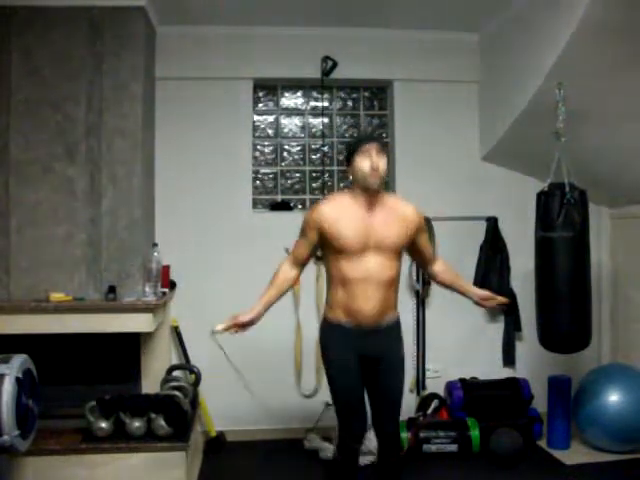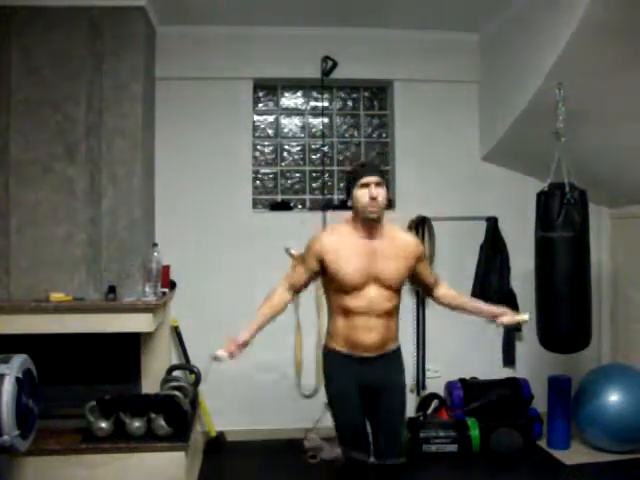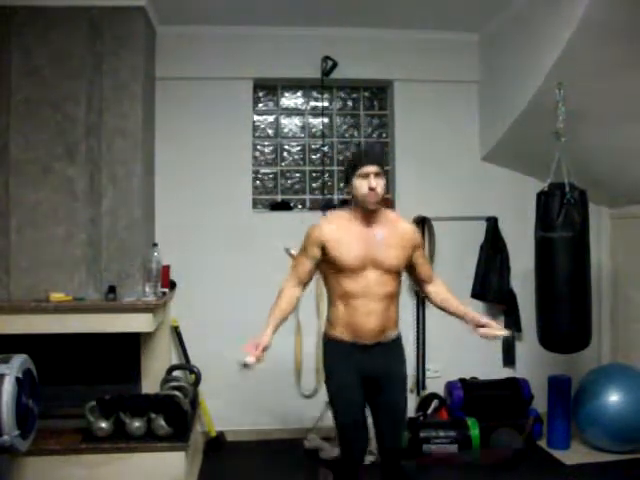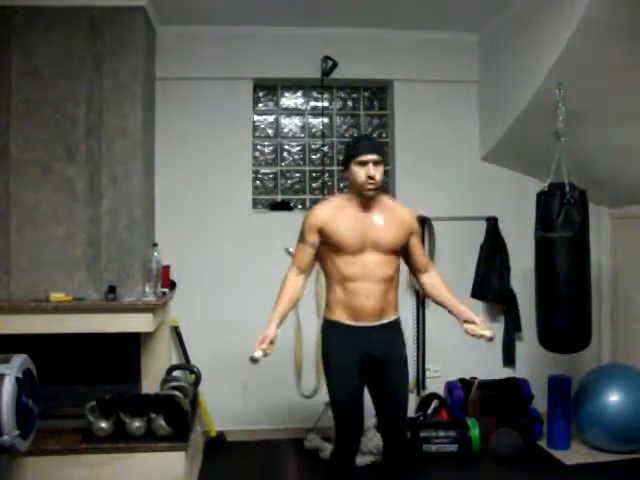
dt=0.1s
person 1, frame 1
left shoulder: (408, 215)
right shoulder: (325, 213)
left elbow: (431, 263)
right elbow: (293, 265)
left wrist: (471, 292)
right wrist: (257, 311)
left hip: (387, 334)
right hip: (340, 334)
left knee: (388, 428)
right knee: (351, 429)
person 1, frame 2
left shoulder: (409, 244)
right shoulder: (326, 243)
left elbow: (435, 287)
right elbow: (288, 288)
left wrist: (483, 310)
right wrist: (251, 331)
left hip: (388, 362)
right hip: (342, 363)
left knee: (391, 453)
right knee: (356, 453)
person 1, frame 3
left shoulder: (407, 233)
right shoulder: (325, 230)
left elbow: (430, 285)
right elbow: (295, 285)
left wrist: (472, 318)
right wrist: (269, 332)
left hip: (389, 352)
right hip: (343, 352)
left knee: (392, 448)
right knee: (353, 448)
person 1, frame 4
left shoulder: (403, 217)
right shoulder: (322, 215)
left elbow: (425, 273)
right elbow: (298, 273)
left wrist: (462, 313)
right wrist: (273, 325)
left hip: (389, 335)
right hip: (341, 336)
left knee: (395, 429)
right knee: (348, 433)
